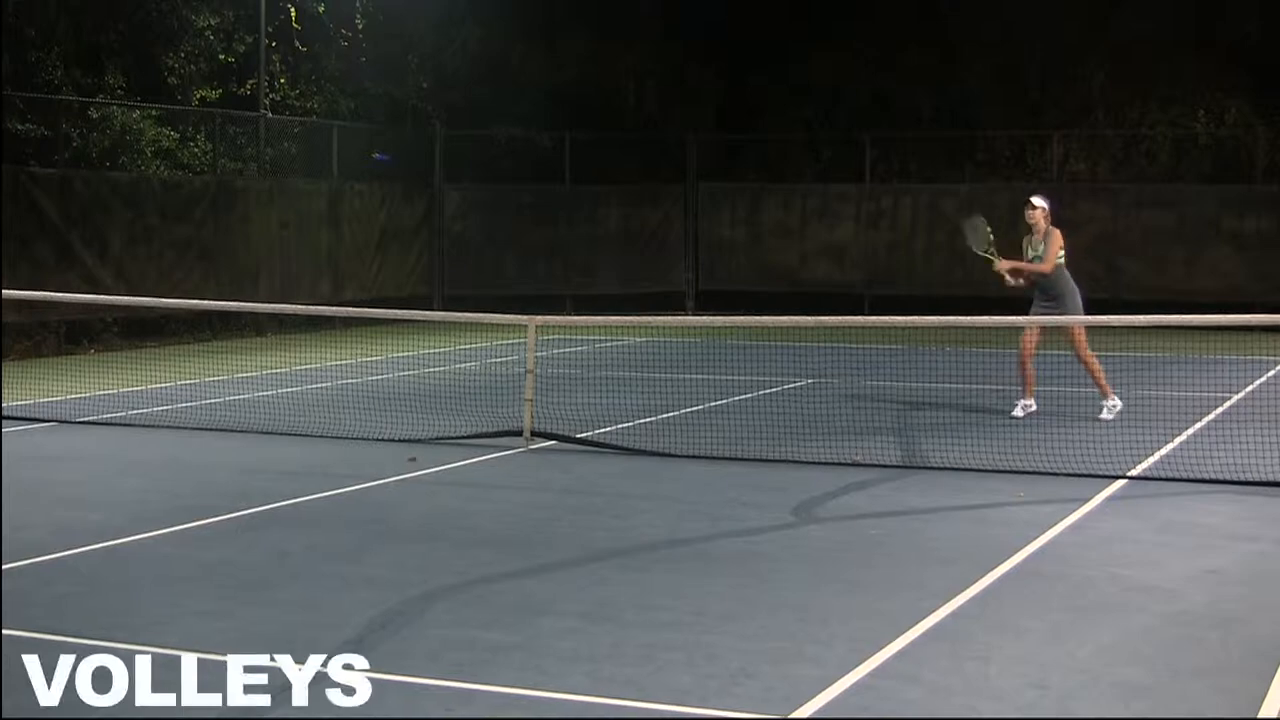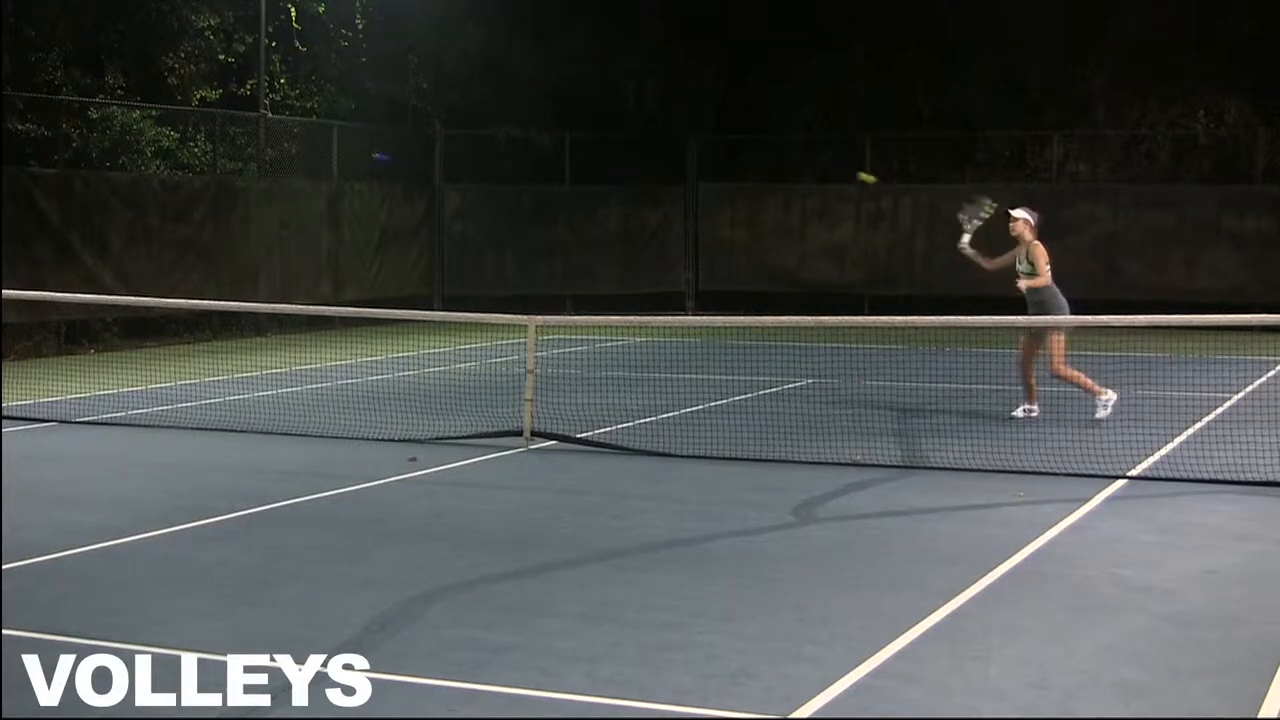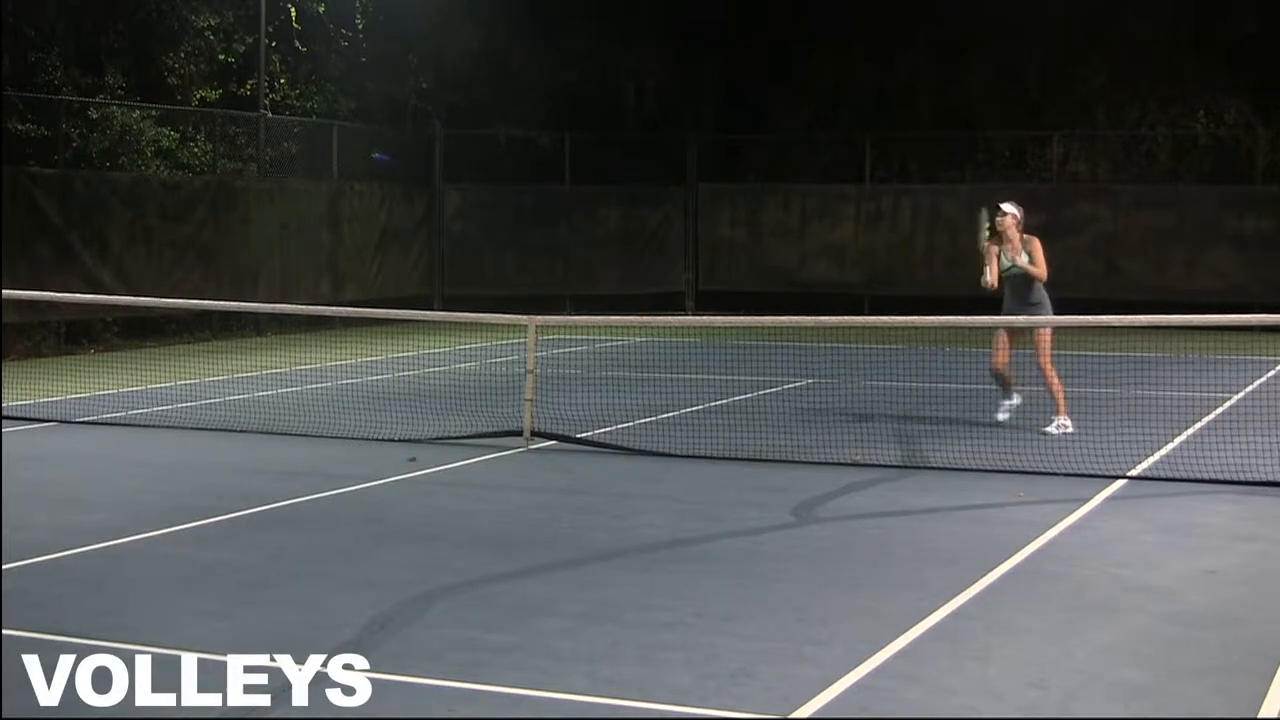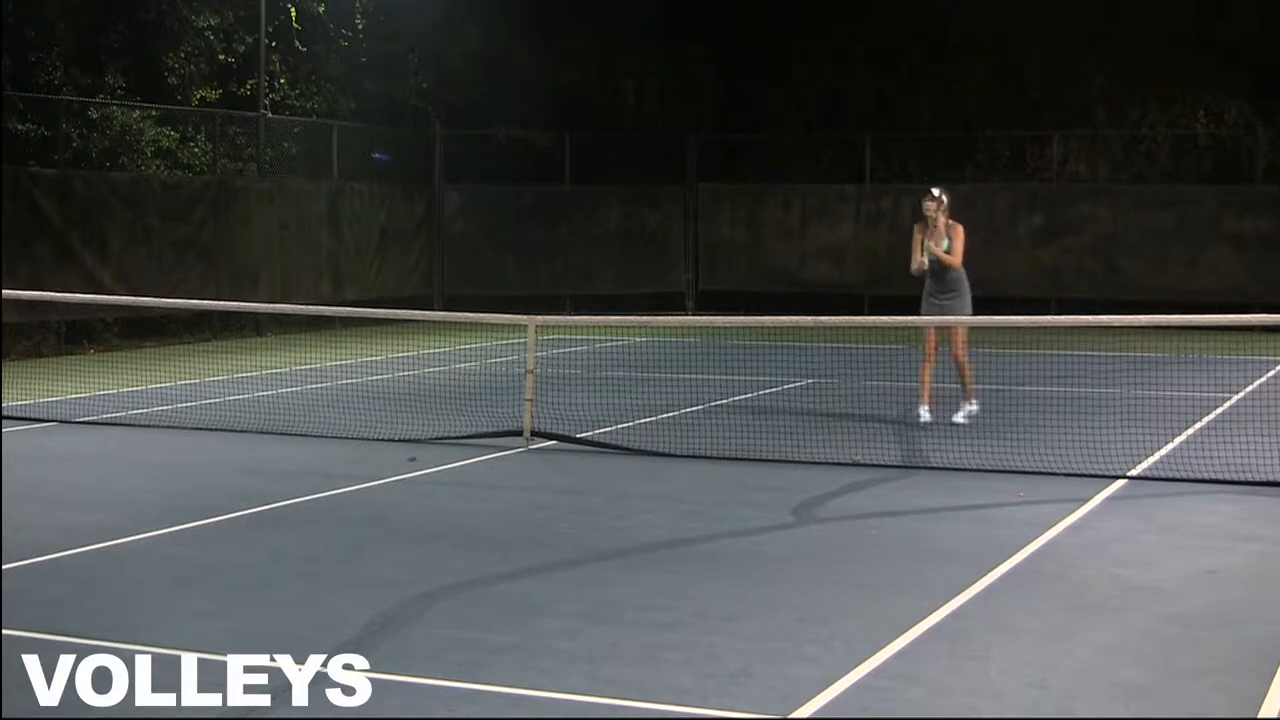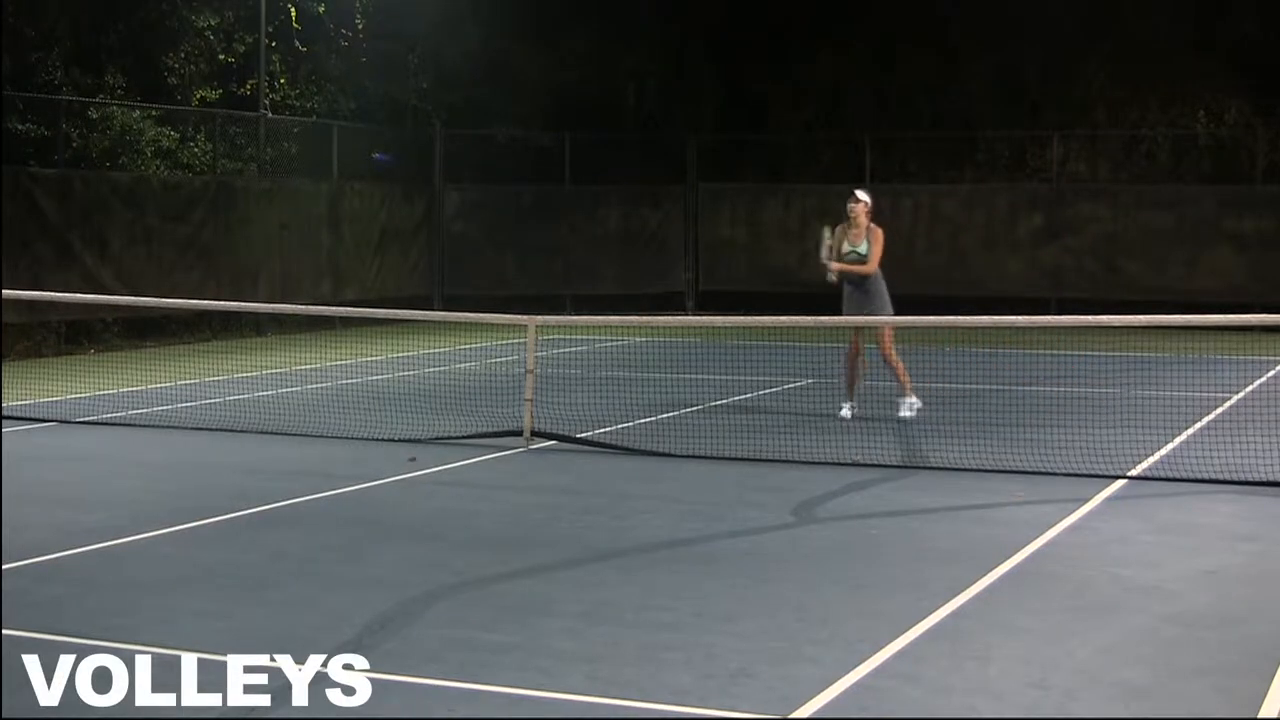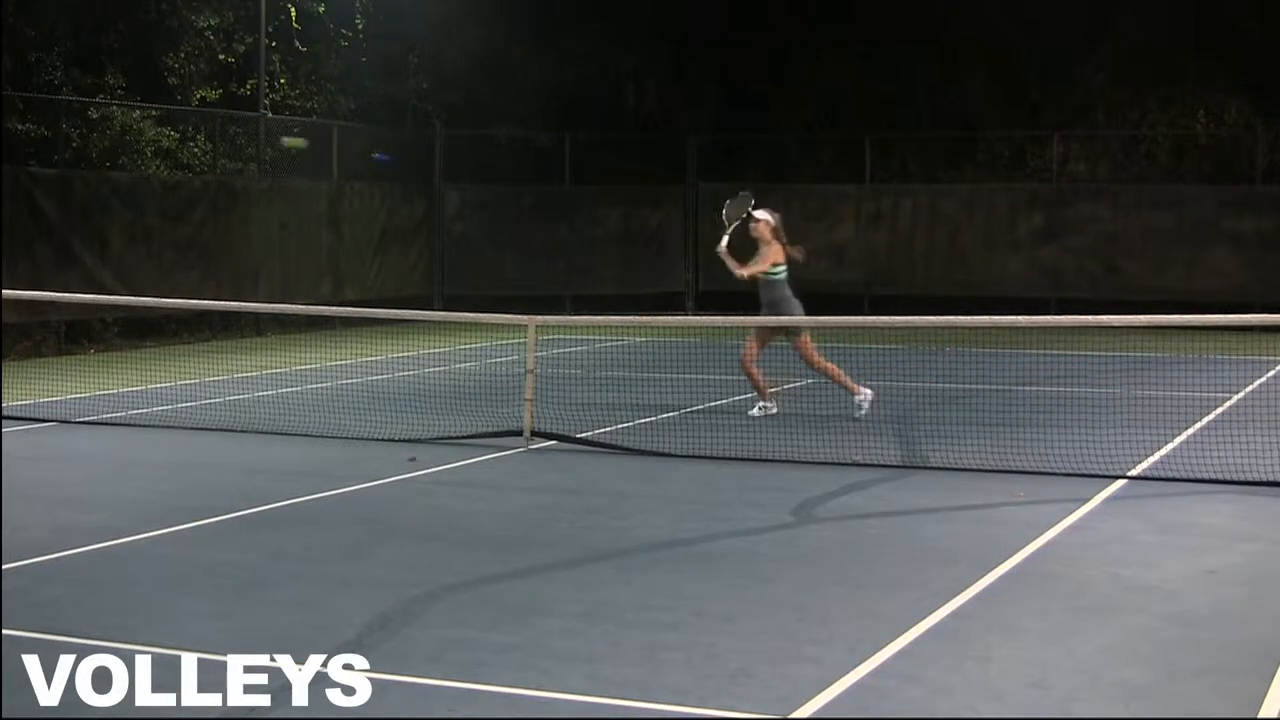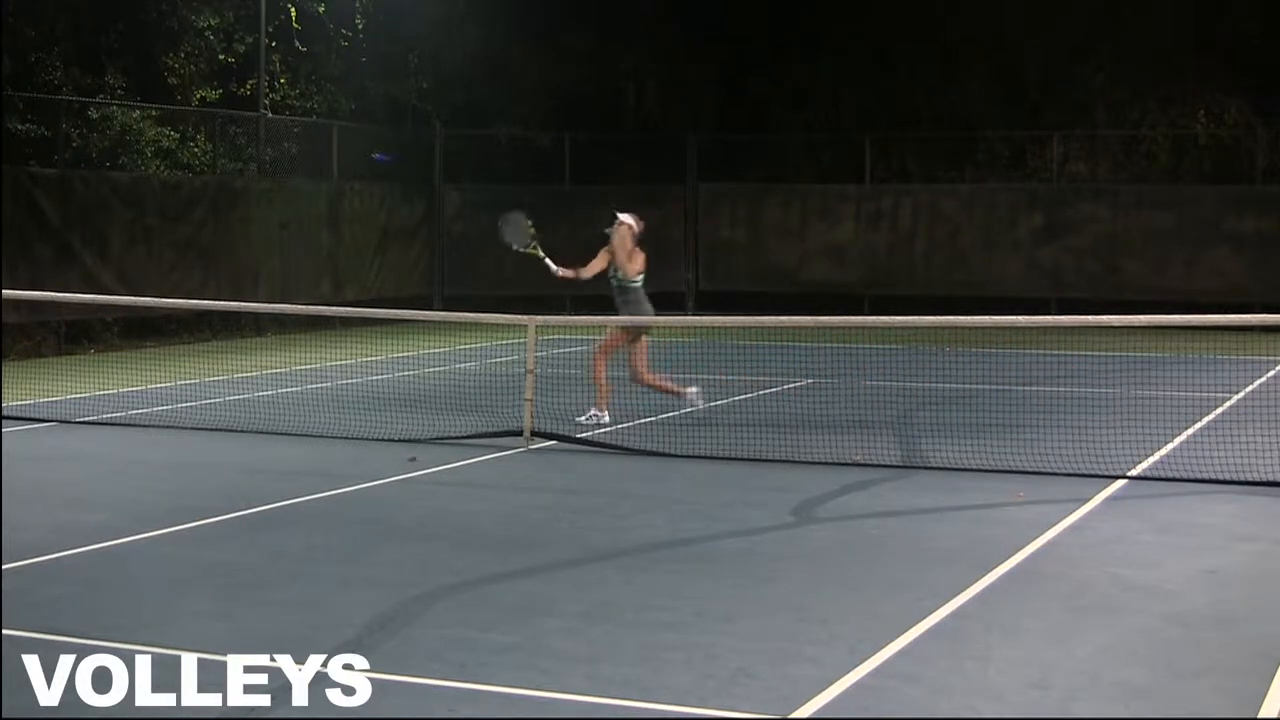
dt=0.5s
person 1, frame 1
left shoulder: (1053, 233)
right shoulder: (1028, 241)
left elbow: (1047, 267)
left wrist: (1011, 264)
right wrist: (1015, 278)
left hip: (1065, 297)
right hip: (1042, 298)
left knee: (1083, 352)
right knee: (1025, 351)
left ankle: (1111, 399)
right ankle: (1028, 401)
person 1, frame 2
left shoulder: (1035, 247)
right shoulder: (1019, 249)
left elbow: (1046, 280)
right elbow: (991, 265)
left wrist: (1027, 283)
right wrist: (970, 252)
left hip: (1053, 310)
right hip: (1036, 311)
left knee: (1057, 368)
right knee: (1025, 363)
left ankle: (1102, 394)
right ankle: (1030, 405)
person 1, frame 3
left shoulder: (1032, 242)
right shoulder: (993, 245)
left elbow: (1043, 276)
right elbow: (993, 282)
left wrist: (1021, 263)
right wrist: (988, 281)
left hip: (1037, 307)
right hip: (1011, 308)
left knee: (1044, 365)
right knee: (997, 366)
left ankle: (1062, 418)
right ankle: (1010, 397)
person 1, frame 4
left shoulder: (956, 228)
right shoulder: (920, 229)
left elbow: (956, 263)
right elbow: (916, 270)
left wrist: (936, 250)
right wrist: (921, 264)
left hip: (957, 293)
right hip: (932, 294)
left knee: (959, 354)
right knee: (929, 354)
left ankle: (969, 401)
right ankle: (924, 406)
person 1, frame 5
left shoulder: (876, 232)
right shoulder: (841, 231)
left elbow: (871, 269)
right elbow: (836, 265)
left wrist: (842, 267)
right wrist: (832, 272)
left hip: (874, 294)
right hip: (852, 293)
left knee: (886, 351)
right knee: (853, 351)
left ankle: (910, 396)
right ankle: (850, 401)
person 1, frame 6
left shoulder: (772, 248)
right shoulder: (763, 250)
left elbow: (760, 267)
right elbow: (742, 271)
left wrist: (746, 272)
right wrist: (725, 255)
left hip: (786, 311)
right hip: (770, 312)
left knee: (814, 362)
right knee: (747, 358)
left ankle: (859, 392)
right ankle: (767, 402)
person 1, frame 7
left shoulder: (638, 255)
right shoulder: (608, 251)
left elbow: (629, 274)
right elbow: (587, 272)
left wrist: (619, 248)
right wrist: (565, 272)
left hip: (636, 314)
right hip: (630, 315)
left knee: (600, 354)
right knee: (640, 375)
left ankle: (600, 411)
right ankle: (685, 392)
